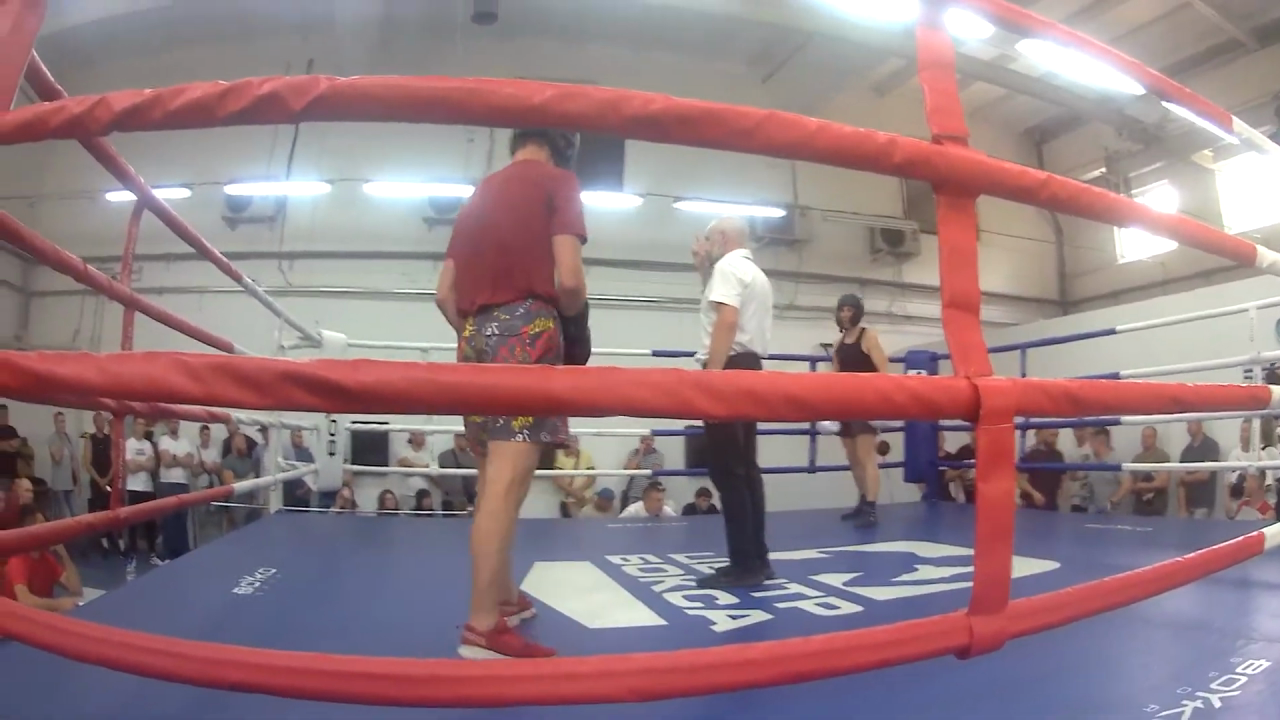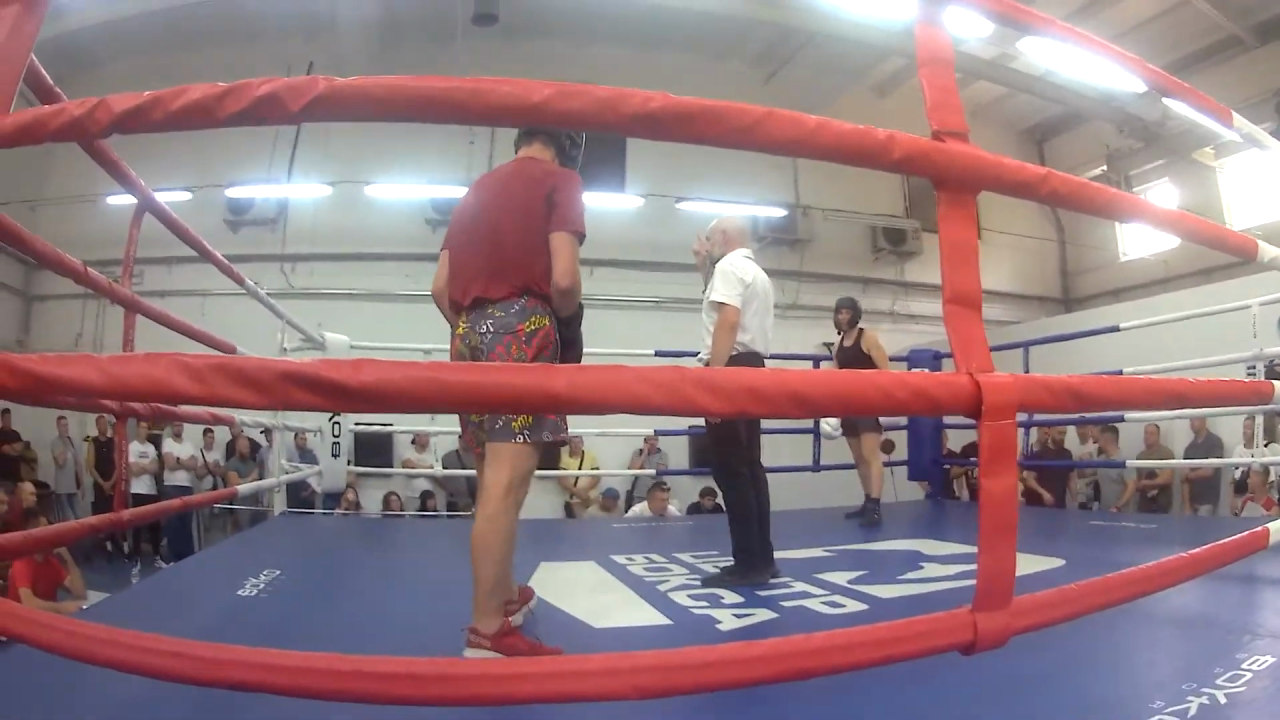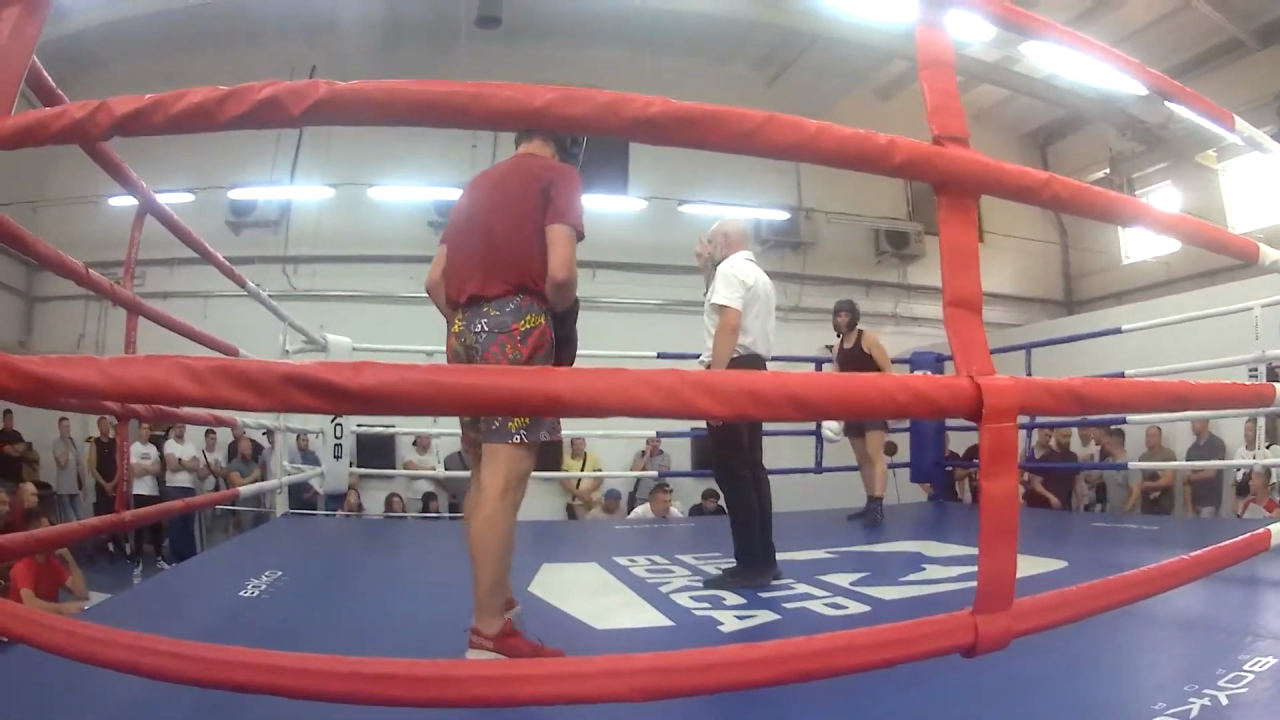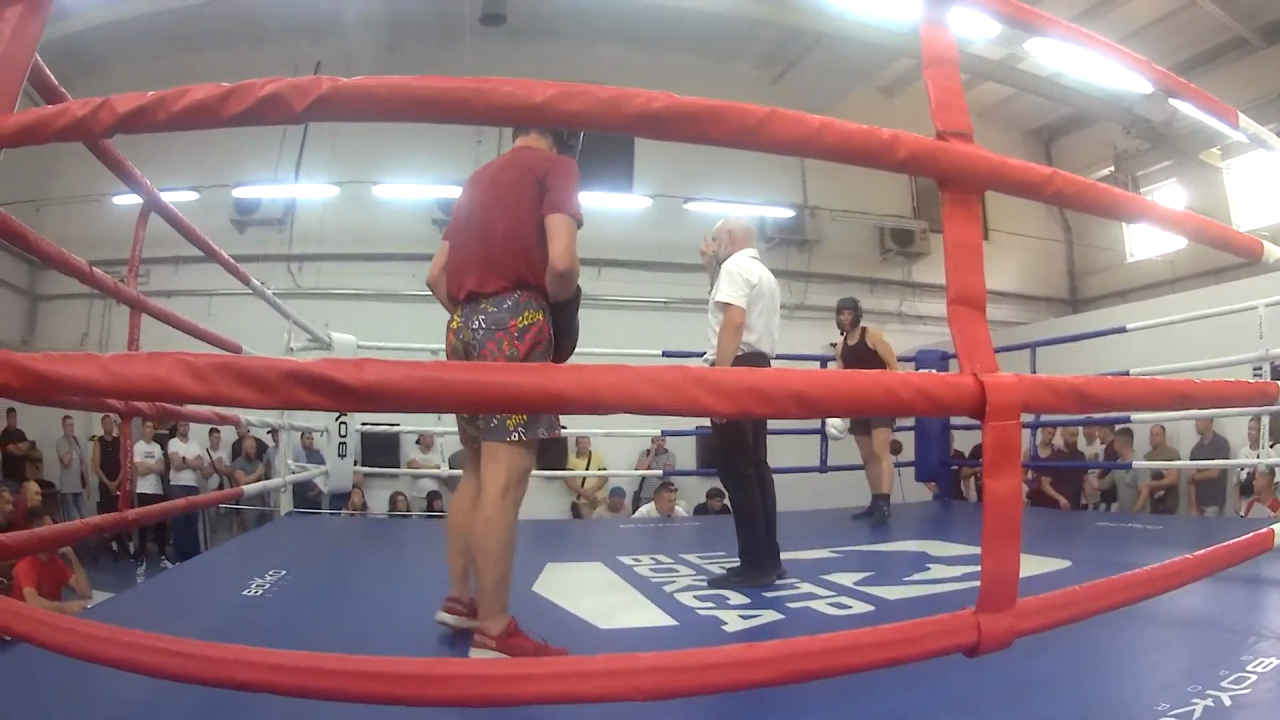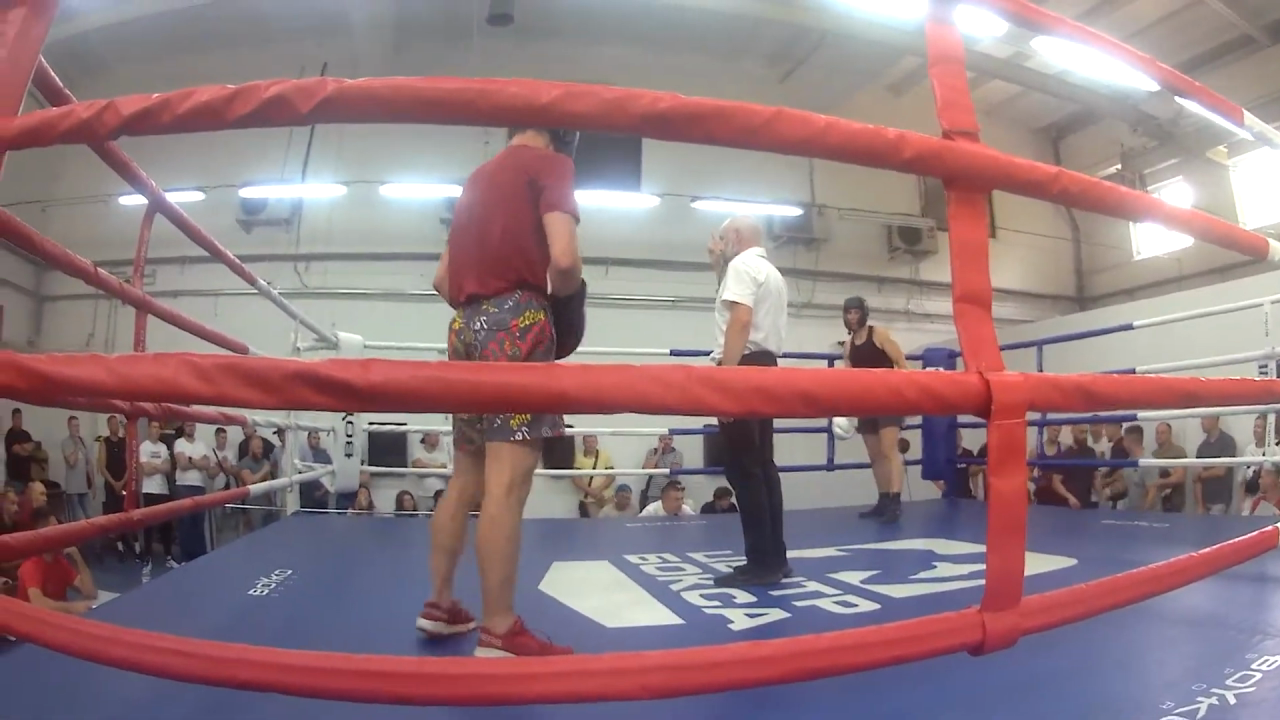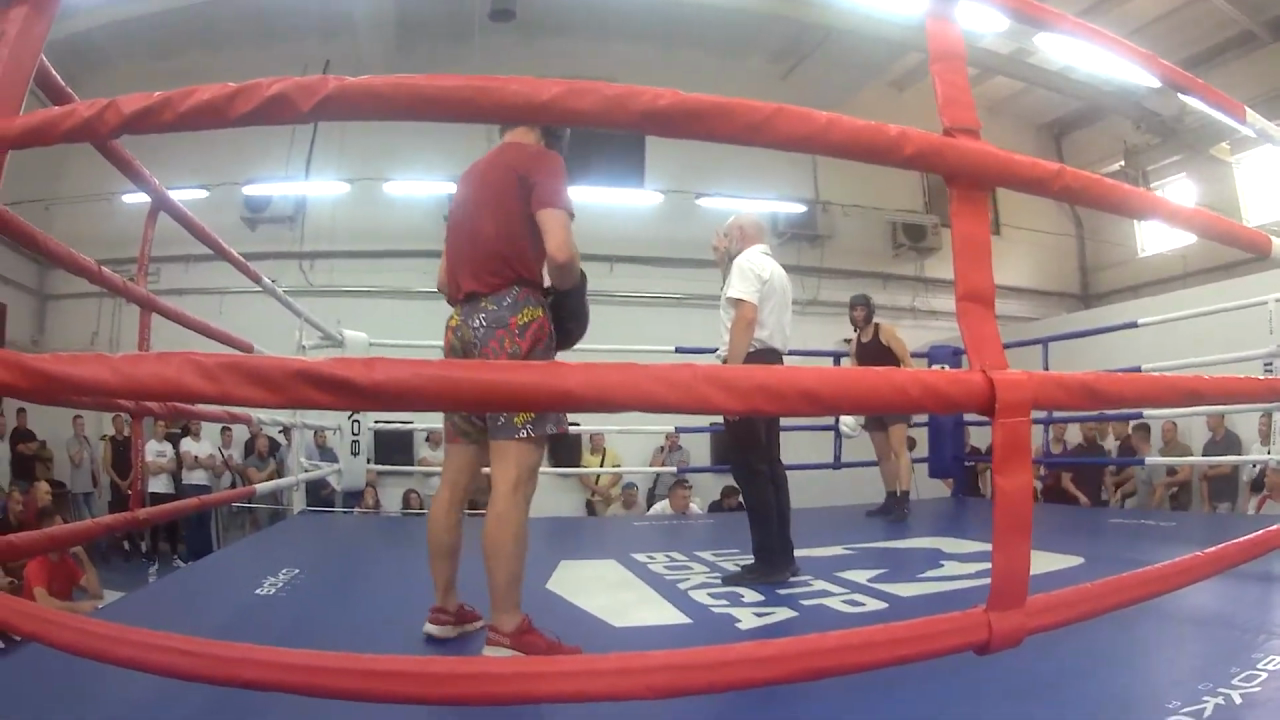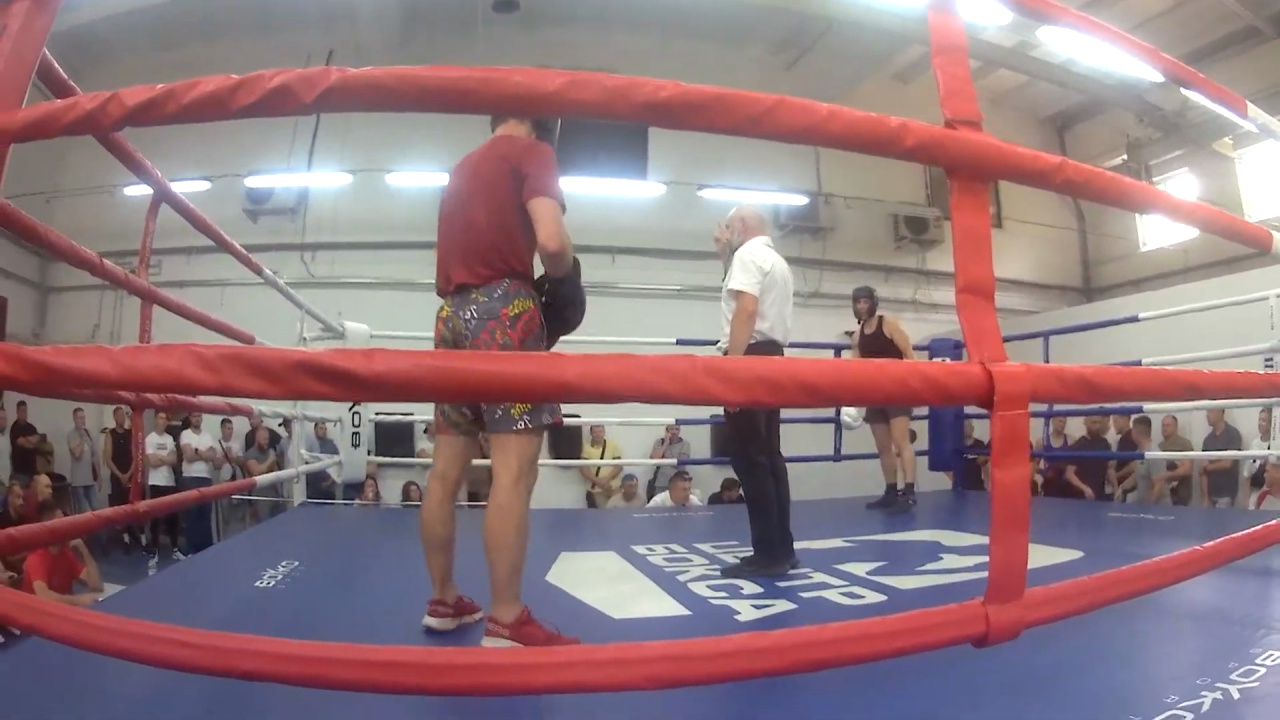
dt=0.1s
person 1, frame 1
left shoulder: (477, 193)
right shoulder: (558, 181)
left elbow: (444, 293)
right elbow: (568, 279)
right wrist: (575, 329)
left hip: (474, 335)
right hip: (526, 330)
left knee: (492, 480)
right knee: (507, 484)
left ankle: (503, 596)
right ankle: (484, 628)
person 1, frame 2
left shoulder: (477, 189)
right shoulder: (559, 178)
left elbow: (440, 287)
right elbow: (564, 279)
right wrist: (568, 329)
left hip: (469, 333)
right hip: (522, 328)
left knee: (493, 479)
right knee: (506, 485)
left ankle: (505, 593)
right ankle: (488, 630)
person 1, frame 3
left shoulder: (478, 183)
right shoulder: (558, 174)
left elbow: (435, 280)
right elbow: (560, 272)
right wrist: (563, 321)
left hip: (465, 329)
right hip: (517, 325)
left knee: (486, 478)
right knee: (504, 485)
left ankle: (492, 595)
right ankle: (490, 633)
person 1, frame 4
left shoulder: (479, 179)
right shoulder: (555, 165)
left elbow: (436, 275)
right elbow: (562, 262)
right wrist: (564, 311)
left hip: (464, 325)
right hip: (516, 321)
left knee: (476, 474)
right knee: (504, 483)
left ankle: (459, 597)
right ankle: (493, 632)
person 1, frame 5
left shoulder: (478, 178)
right shoulder: (550, 163)
left elbow: (442, 279)
right elbow: (564, 258)
right wrist: (567, 300)
left hip: (465, 326)
right hip: (516, 322)
left knee: (467, 478)
right knee: (508, 484)
left ankle: (439, 604)
right ankle: (499, 631)
person 1, frame 6
left shoulder: (471, 175)
right shoulder: (541, 159)
left elbow: (445, 278)
right elbow: (560, 253)
right wrist: (568, 293)
left hip: (462, 324)
right hip: (515, 319)
left knee: (455, 477)
right knee: (513, 481)
left ankle: (444, 607)
right ankle: (507, 629)
person 1, frame 7
left shoulder: (464, 168)
right shoulder: (532, 151)
right elbow: (552, 242)
right wrist: (564, 279)
left hip: (452, 315)
right hip: (503, 311)
left knee: (446, 472)
right knee: (514, 473)
left ankle: (443, 600)
right ankle: (506, 619)
person 2, frame 1
left shoulder: (728, 266)
right shoulder: (756, 274)
left elbow: (726, 321)
right wrist: (704, 269)
left hip: (729, 371)
right hip: (749, 370)
left knee: (727, 469)
right knee: (744, 467)
left ankle: (744, 563)
right ankle: (756, 558)
person 2, frame 2
left shoulder: (729, 266)
right shoulder: (757, 273)
left elbow: (727, 322)
right wrist: (706, 268)
left hip: (732, 370)
right hip: (752, 369)
left knee: (730, 468)
right knee: (749, 466)
left ankle: (749, 562)
right ankle: (760, 557)
person 2, frame 3
left shoulder: (730, 269)
right shoulder: (759, 276)
left elbow: (728, 324)
right wrist: (708, 269)
left hip: (734, 373)
right hip: (754, 372)
left knee: (732, 471)
right knee: (750, 468)
left ankle: (751, 564)
right ankle: (763, 559)
person 2, frame 4
left shoulder: (735, 266)
right shoulder: (764, 273)
left elbow: (733, 322)
right wrist: (713, 267)
left hip: (738, 371)
right hip: (758, 370)
left knee: (736, 470)
right knee: (755, 467)
left ankle: (755, 564)
right ankle: (767, 559)
person 2, frame 5
left shoulder: (742, 265)
right shoulder: (771, 272)
left elbow: (740, 321)
right wrist: (720, 266)
left hip: (744, 369)
right hip: (765, 368)
left knee: (744, 469)
right knee: (761, 466)
left ankle: (762, 562)
right ankle: (773, 557)
person 2, frame 6
left shoulder: (747, 262)
right shoulder: (775, 269)
left elbow: (745, 318)
right wrist: (724, 263)
left hip: (750, 367)
right hip: (770, 365)
left knee: (749, 466)
right knee: (768, 464)
left ankle: (769, 561)
right ankle: (780, 556)
person 2, frame 7
left shoulder: (748, 254)
right shoulder: (777, 261)
left elbow: (745, 311)
right wrist: (726, 254)
left hip: (750, 359)
right hip: (771, 358)
left knee: (749, 459)
right knee: (768, 457)
left ankle: (768, 553)
right ankle: (780, 548)
person 3, frame 1
left shoulder: (868, 337)
right shoulder: (839, 344)
left elbow: (883, 370)
left knee: (866, 457)
right knee: (853, 459)
left ankle: (870, 510)
right ankle: (864, 503)
person 3, frame 2
left shoulder: (868, 338)
right shoulder: (837, 346)
left elbow: (884, 370)
left knee: (870, 455)
right knee: (859, 458)
left ankle: (875, 508)
right ankle: (869, 503)
person 3, frame 3
left shoulder: (868, 338)
right shoulder: (837, 349)
left elbow: (887, 369)
left knee: (874, 454)
right knee: (861, 459)
left ankle: (877, 507)
right ankle: (871, 504)
person 3, frame 4
left shoulder: (872, 335)
right shoulder: (841, 346)
left elbow: (893, 364)
left knee: (881, 452)
right knee: (867, 457)
left ankle: (885, 504)
right ankle: (876, 503)
person 3, frame 5
left shoulder: (879, 334)
right shoulder: (848, 346)
left elbow: (901, 362)
left knee: (889, 450)
right knee: (875, 456)
left ankle: (895, 502)
right ankle: (883, 502)
person 3, frame 6
left shoulder: (885, 331)
right shoulder: (855, 344)
left elbow: (906, 360)
left knee: (898, 448)
right knee: (882, 455)
left ankle: (903, 500)
right ankle: (891, 500)
person 3, frame 7
left shoulder: (889, 324)
right shoulder: (857, 336)
left elbow: (908, 353)
left knee: (901, 441)
right knee: (883, 447)
left ankle: (909, 492)
right ankle: (891, 493)
